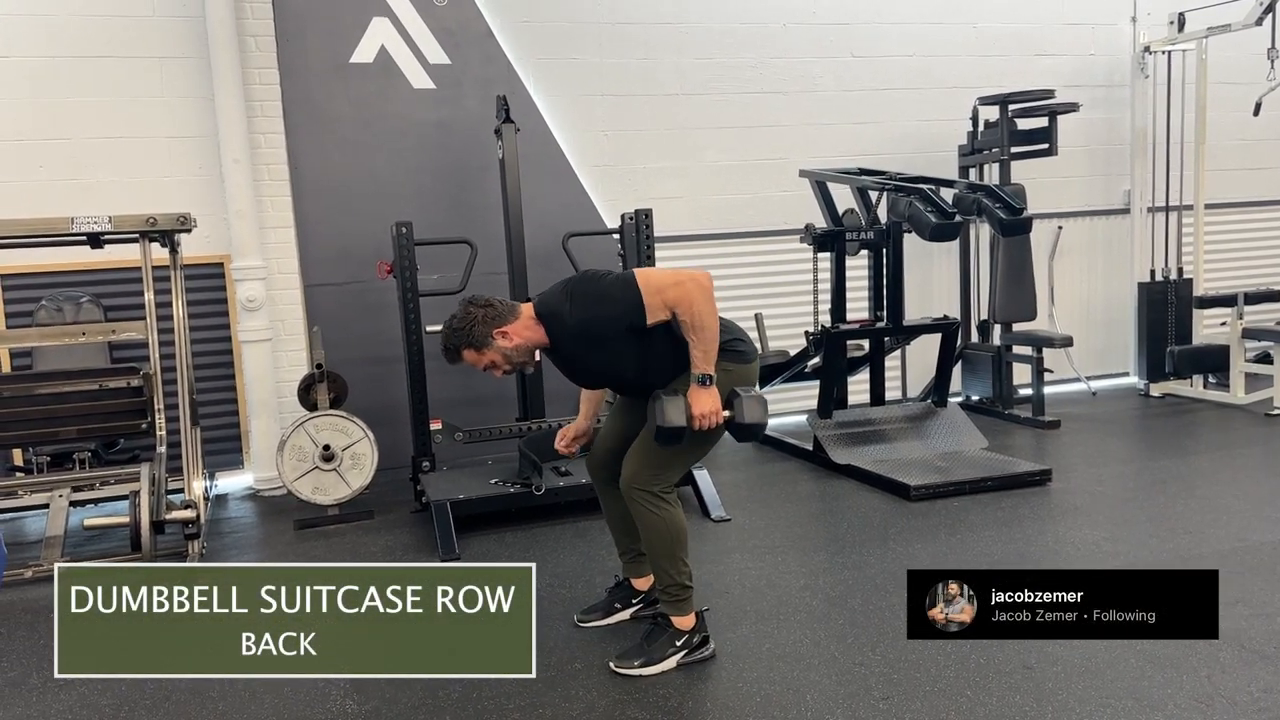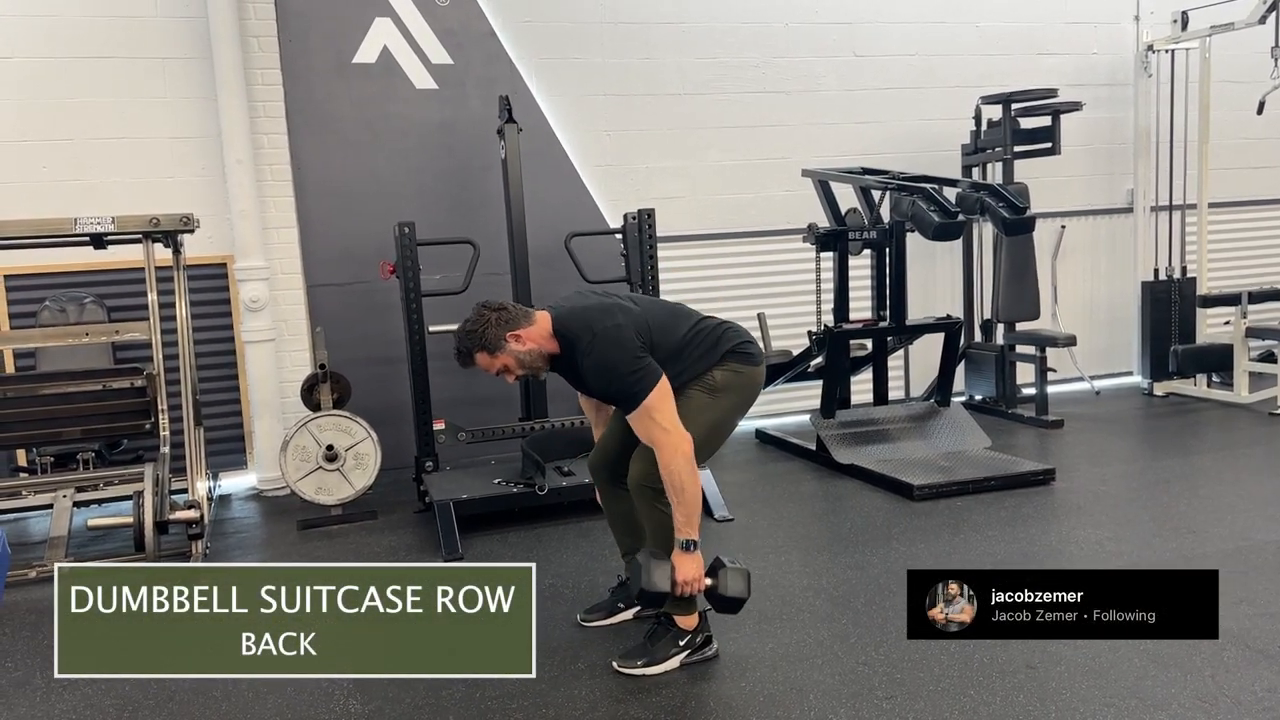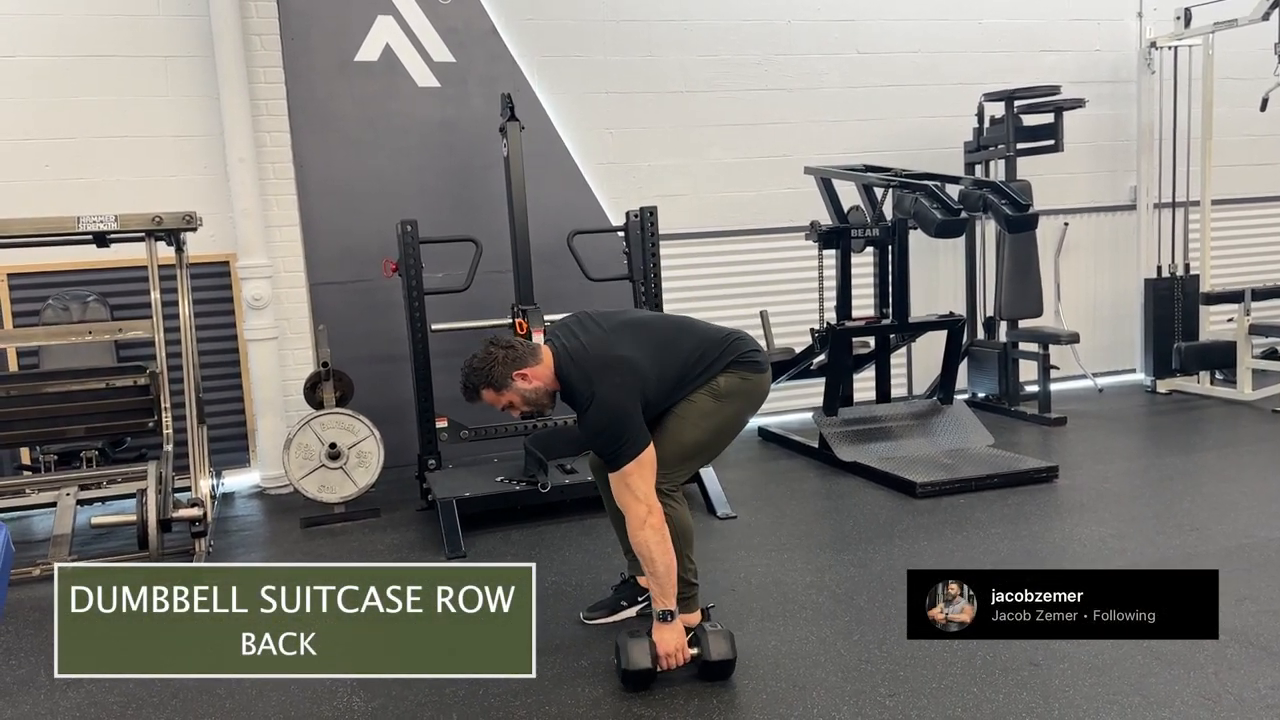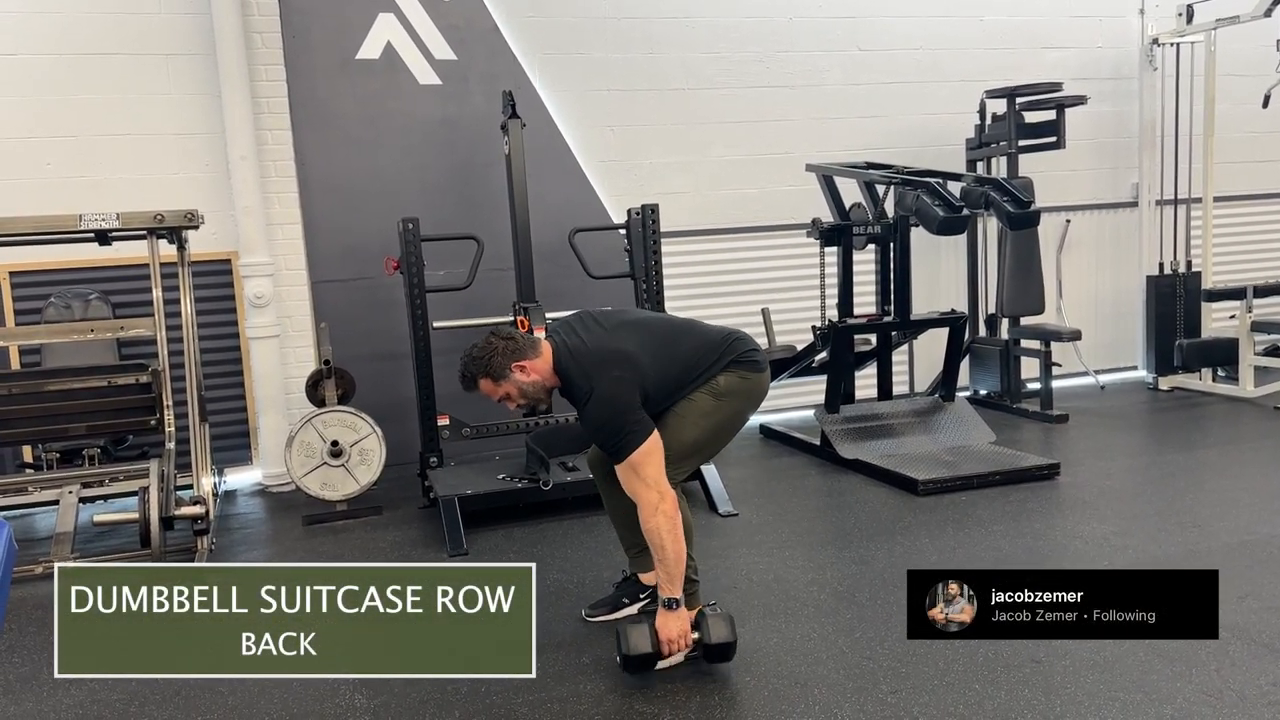
dt=0.5s
person 1, frame 1
left shoulder: (583, 304)
right shoulder: (552, 334)
left elbow: (696, 285)
left wrist: (703, 382)
right wrist: (583, 422)
left hip: (720, 361)
left knee: (643, 478)
right knee: (604, 465)
left ankle: (685, 628)
right ankle: (641, 588)
person 1, frame 2
left shoulder: (602, 346)
right shoulder: (558, 332)
left elbow: (672, 442)
right elbow: (595, 391)
left wrist: (687, 546)
right wrist: (606, 443)
left hip: (730, 367)
left knee: (649, 477)
right knee: (605, 466)
left ankle: (688, 628)
person 1, frame 3
left shoulder: (603, 397)
right shoulder: (557, 344)
left elbow: (643, 512)
left wrist: (666, 619)
left hip: (737, 372)
right hip: (694, 368)
left knee: (657, 480)
right knee: (606, 466)
left ankle: (688, 621)
right ankle: (643, 584)
person 1, frame 4
left shoulder: (603, 390)
right shoulder: (559, 342)
left elbow: (656, 500)
left wrist: (671, 608)
left hip: (736, 374)
right hip: (694, 369)
left knee: (651, 481)
right knee: (604, 463)
left ankle: (689, 614)
right ankle: (648, 580)
